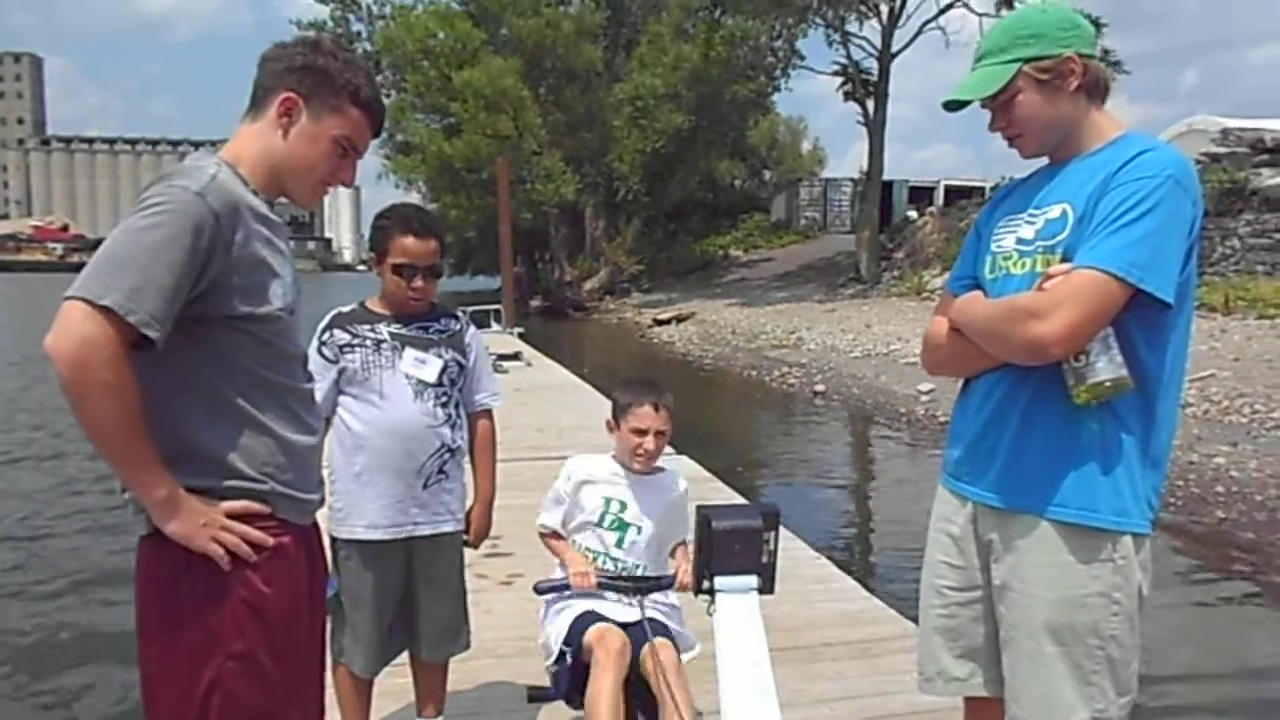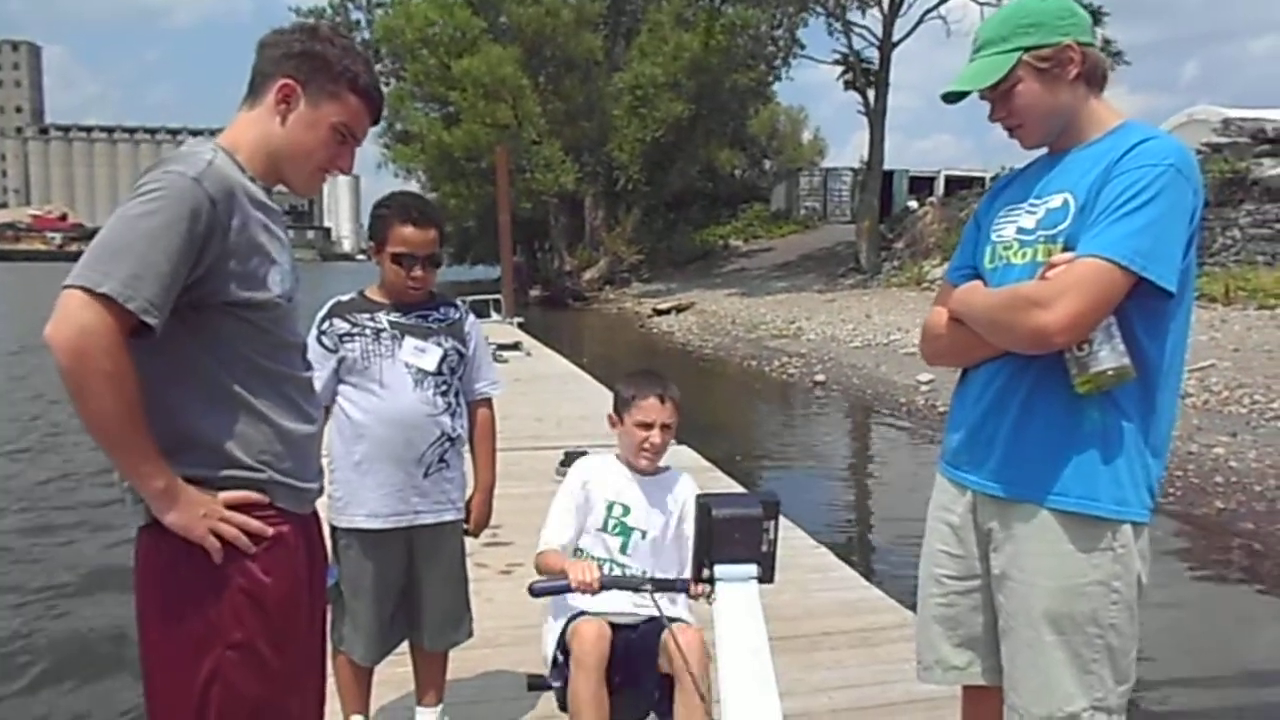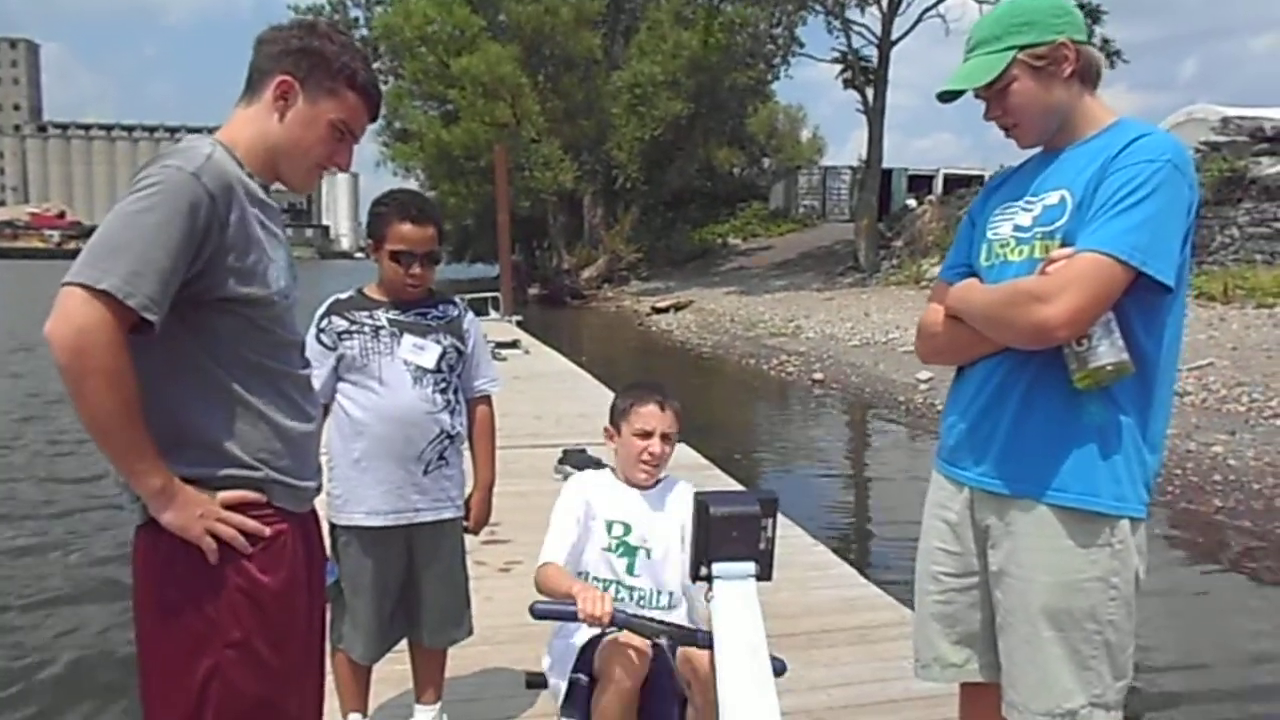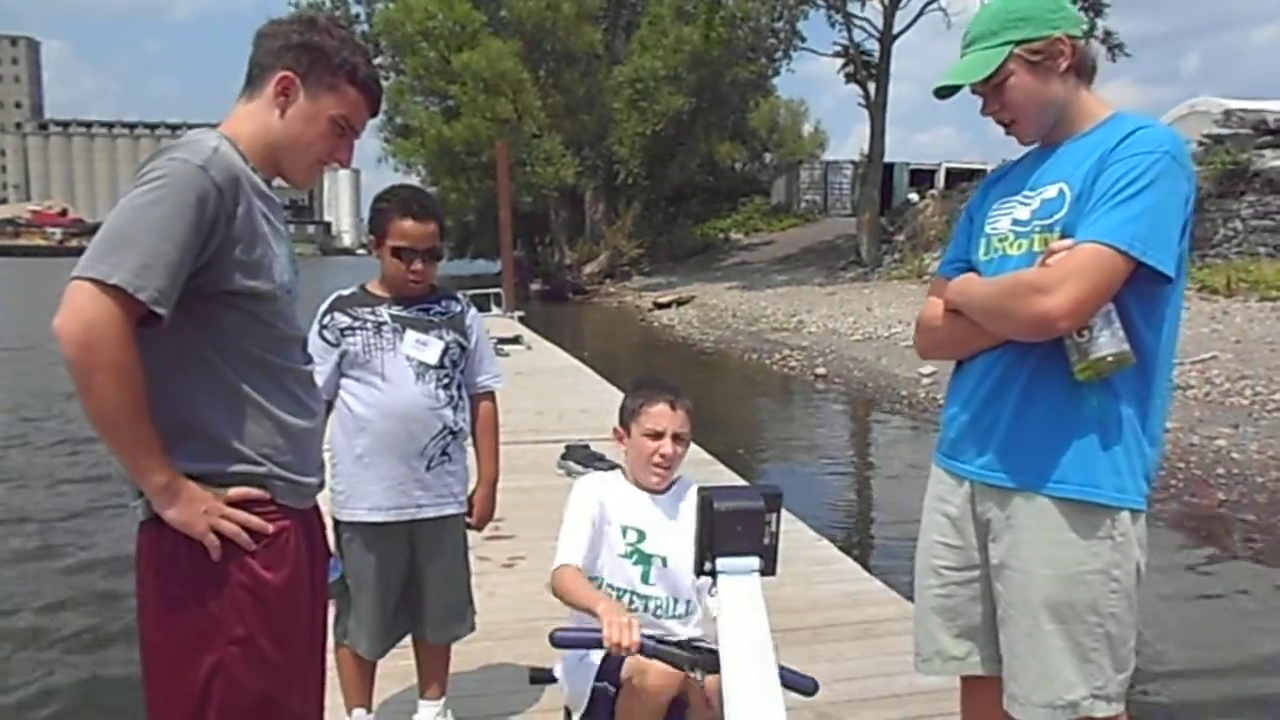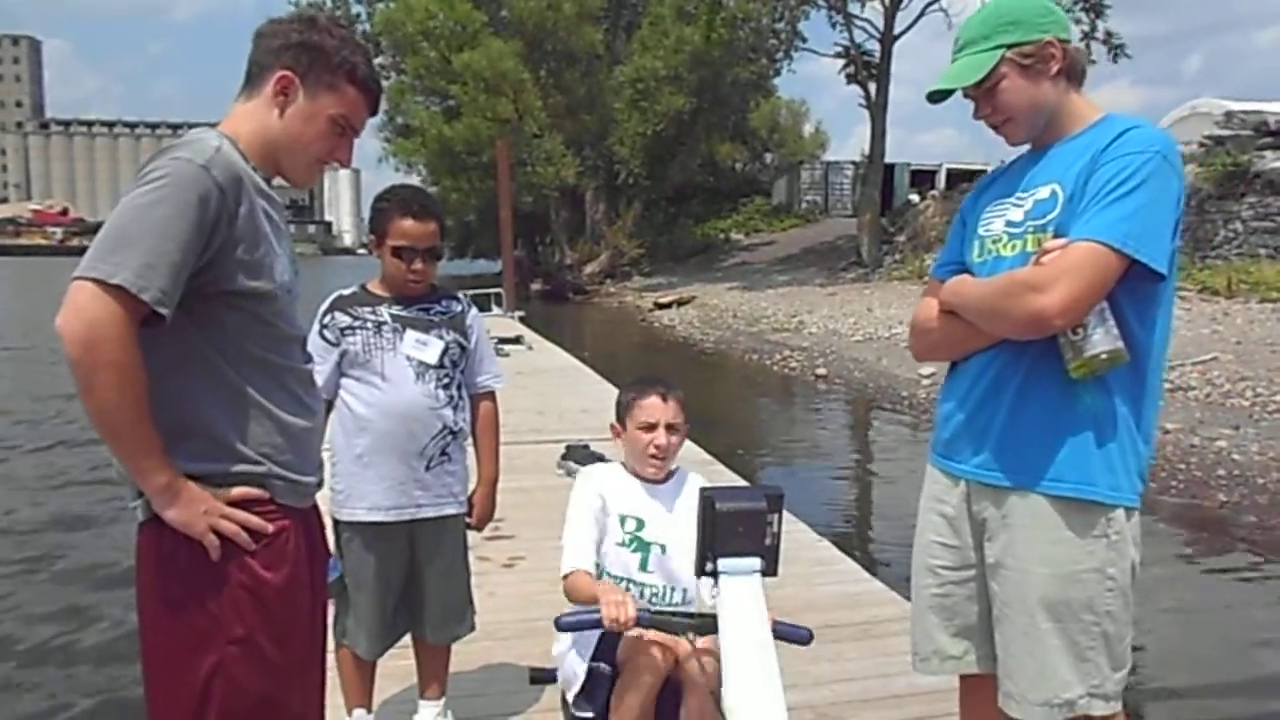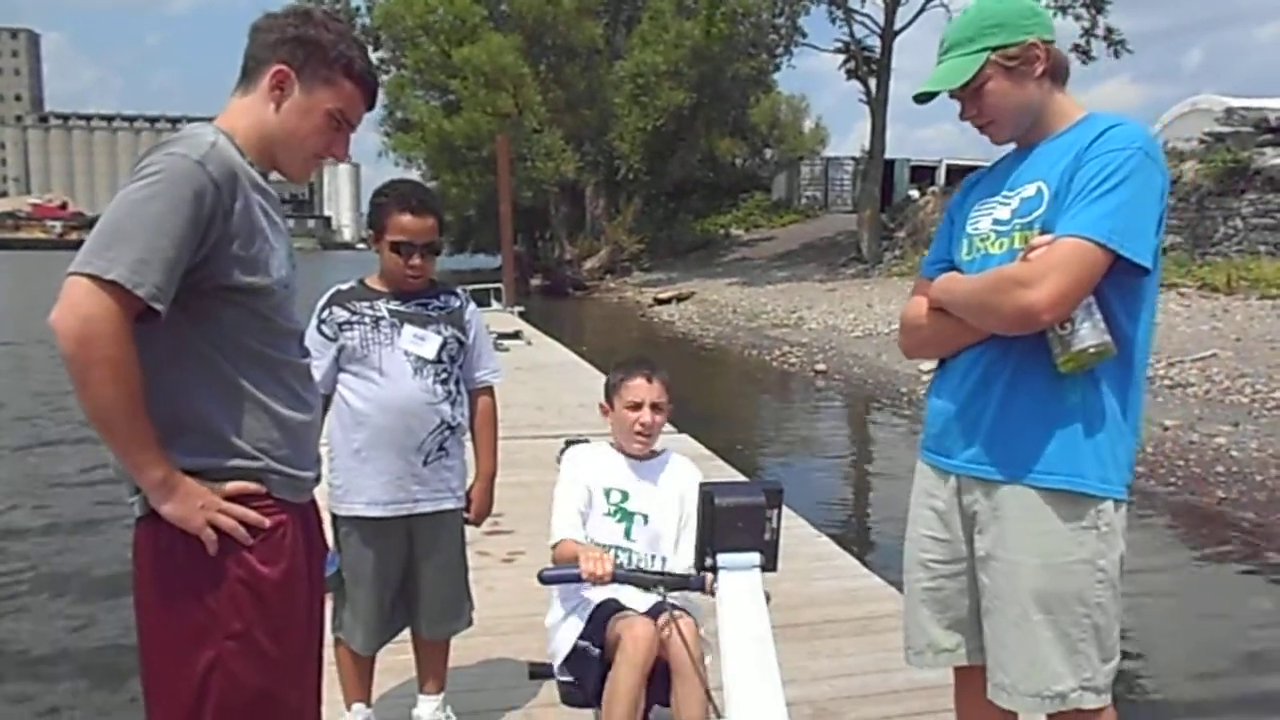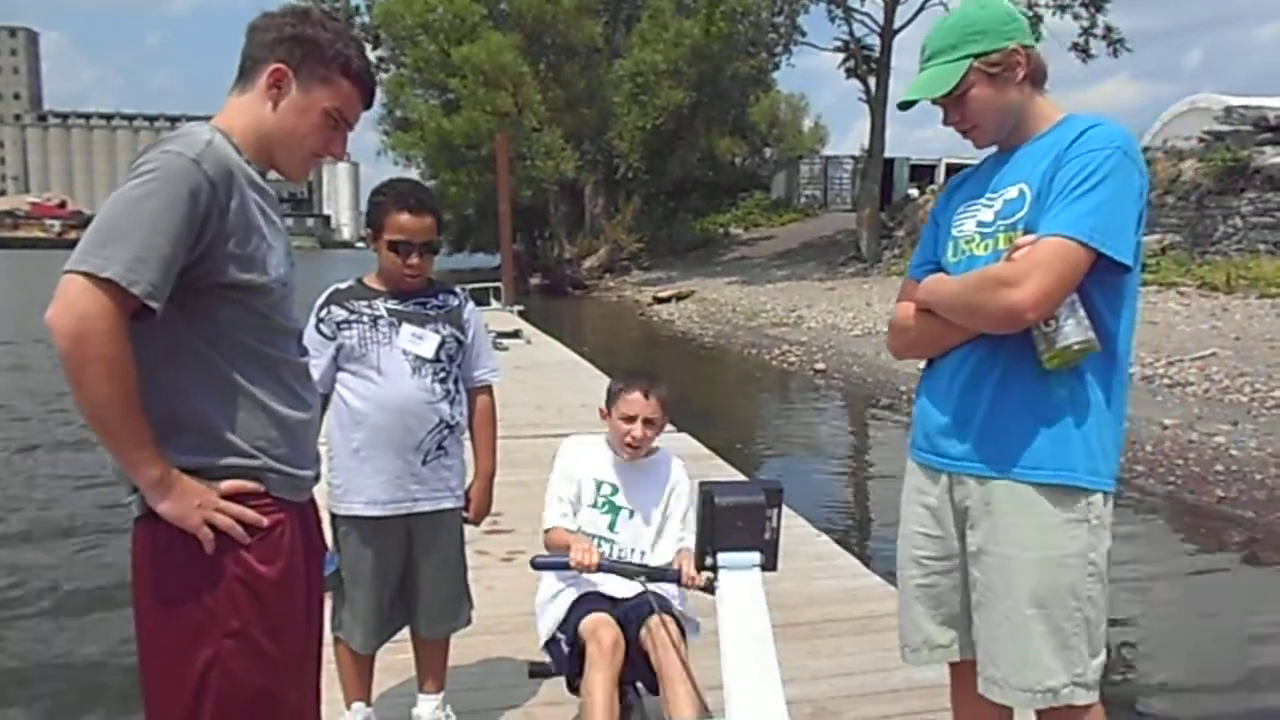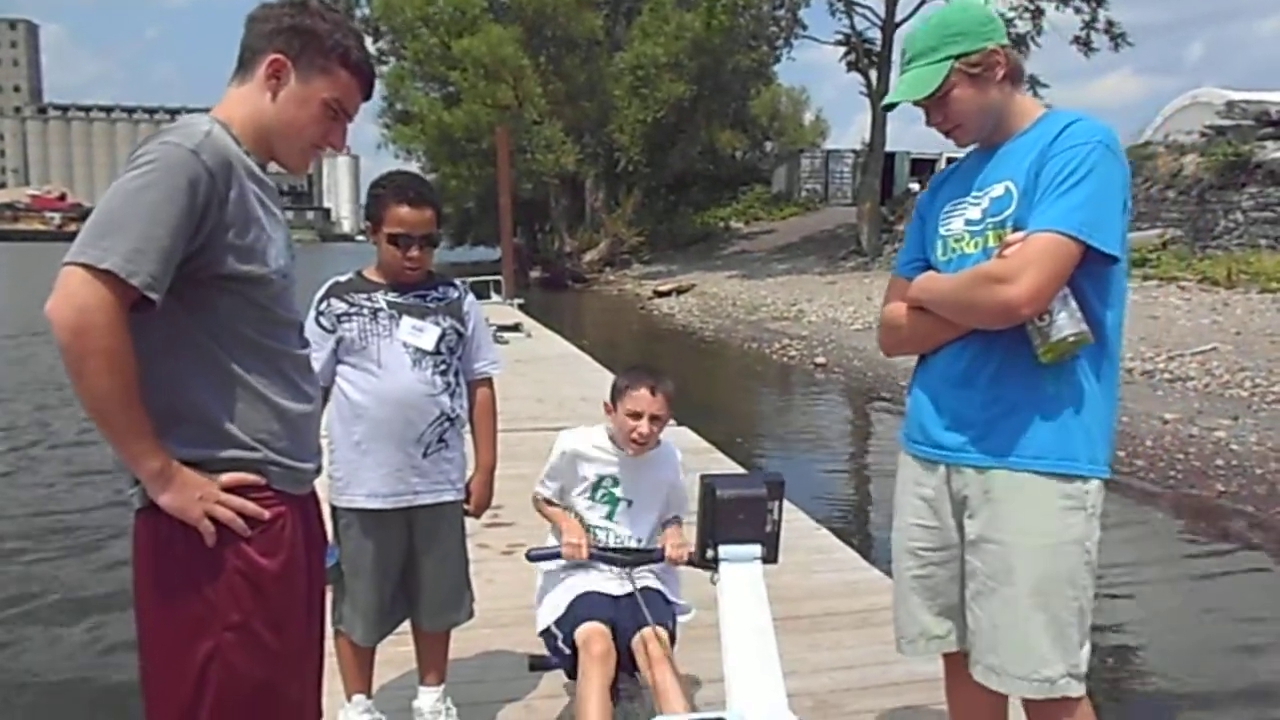
dt=0.2s
person 1, frame 1
left shoulder: (1151, 175)
right shoulder: (1009, 201)
left elbow: (1051, 329)
right elbow: (938, 350)
left wrist: (970, 310)
right wrist: (1017, 321)
left hip: (1073, 505)
right hip: (970, 488)
person 1, frame 2
left shoulder: (1152, 164)
right shoulder: (1008, 192)
left elbow: (1055, 317)
right elbow: (936, 339)
left wrist: (972, 300)
right wrist: (1021, 311)
left hip: (1072, 494)
right hip: (967, 476)
person 1, frame 3
left shoulder: (1147, 160)
right shoulder: (1002, 190)
left elbow: (1056, 311)
right elbow: (932, 337)
left wrist: (969, 297)
right wrist: (1019, 308)
left hip: (1071, 489)
right hip: (964, 473)
person 1, frame 4
left shoulder: (1145, 152)
right shoulder: (1000, 185)
left elbow: (1057, 304)
right elbow: (931, 333)
left wrist: (966, 290)
right wrist: (1019, 300)
left hip: (1070, 481)
right hip: (963, 466)
person 1, frame 5
left shoulder: (1135, 152)
right shoulder: (993, 188)
left elbow: (1052, 302)
right elbow: (926, 334)
left wrist: (962, 292)
right wrist: (1012, 301)
left hip: (1065, 479)
right hip: (959, 465)
person 1, frame 6
left shoulder: (1118, 149)
right shoulder: (980, 187)
left elbow: (1038, 296)
right elbow: (915, 332)
left wrist: (950, 289)
right wrist: (999, 298)
left hip: (1053, 472)
right hip: (949, 460)
person 1, frame 7
left shoulder: (1097, 150)
right shoulder: (964, 189)
left elbow: (1023, 296)
right elbow: (904, 333)
left wrist: (937, 290)
right wrist: (986, 296)
left hip: (1042, 466)
right hip: (939, 458)
person 1, frame 8
left shoulder: (1079, 144)
right shoulder: (947, 186)
left elbow: (1019, 291)
right elbow: (894, 331)
left wrist: (931, 288)
right wrist: (979, 295)
left hip: (1036, 456)
right hip: (932, 449)
right knee: (962, 655)
person 2, frame 1
left shoulder: (254, 217)
right shoulder: (201, 198)
right elbow: (78, 342)
left wrist: (291, 536)
right wrist: (167, 504)
left hip: (281, 539)
right hip: (230, 552)
person 2, frame 2
left shoulder: (252, 203)
right shoulder: (198, 184)
right elbow: (77, 331)
left wrist: (293, 524)
right wrist: (165, 493)
left hip: (281, 528)
right hip: (230, 542)
person 2, frame 3
left shoulder: (251, 199)
right shoulder: (195, 178)
right elbow: (78, 327)
left wrist: (286, 513)
right wrist: (161, 491)
left hip: (279, 526)
right hip: (228, 538)
person 2, frame 4
left shoulder: (251, 193)
right shoulder: (200, 172)
right elbow: (86, 323)
left wrist: (293, 517)
right wrist: (166, 488)
left hip: (281, 522)
right hip: (231, 535)
person 2, frame 5
left shoulder: (251, 191)
right shoulder: (201, 171)
right elbow: (89, 322)
left wrist: (292, 521)
right wrist: (166, 489)
left hip: (279, 522)
right hip: (230, 534)
person 2, frame 6
left shoulder: (248, 186)
right shoulder: (196, 167)
right elbow: (82, 318)
left wrist: (293, 516)
right wrist: (163, 483)
left hip: (277, 518)
right hip: (226, 531)
person 2, frame 7
left shoulder: (247, 185)
right shoulder: (193, 165)
right elbow: (78, 316)
left wrist: (290, 515)
right wrist: (159, 482)
left hip: (276, 516)
right hip: (225, 530)
person 2, frame 8
left shoulder: (247, 178)
right shoulder: (192, 156)
right elbow: (77, 307)
left wrist: (293, 500)
right wrist: (160, 473)
left hip: (277, 509)
right hip: (227, 521)
person 3, frame 1
left shoulder: (458, 333)
right shoulder: (341, 331)
left elbow: (480, 418)
left wrist: (484, 499)
left hip: (438, 515)
right hip: (362, 517)
left knee: (434, 633)
right knee: (356, 638)
person 3, frame 2
left shoulder: (457, 322)
right shoulder: (339, 320)
left elbow: (480, 406)
left wrist: (484, 488)
left hip: (438, 503)
right hip: (362, 506)
left knee: (434, 620)
right knee: (356, 625)
person 3, frame 3
left shoulder: (456, 319)
right shoulder: (338, 317)
left elbow: (479, 404)
left wrist: (484, 485)
left hip: (437, 501)
right hip: (361, 504)
left knee: (433, 617)
right knee: (355, 623)
person 3, frame 4
left shoulder: (458, 314)
right shoulder: (341, 314)
left elbow: (482, 399)
left wrist: (487, 481)
left hip: (440, 496)
right hip: (364, 499)
left knee: (436, 613)
right knee: (359, 617)
person 3, frame 5
left shoulder: (459, 315)
right shoulder: (341, 314)
left elbow: (482, 400)
left wrist: (487, 481)
left hip: (440, 496)
right hip: (364, 499)
left knee: (436, 613)
right knee: (359, 617)
person 3, frame 6
left shoulder: (458, 310)
right shoulder: (339, 308)
left elbow: (481, 394)
left wrist: (485, 476)
left hip: (439, 492)
right hip: (362, 494)
left knee: (435, 608)
right knee: (358, 612)
person 3, frame 7
left shoulder: (456, 308)
right shoulder: (338, 308)
left elbow: (479, 393)
left wrist: (484, 476)
left hip: (438, 490)
right hip: (361, 493)
left knee: (435, 607)
right knee: (357, 612)
person 3, frame 8
left shoulder: (456, 301)
right shoulder: (338, 300)
left elbow: (479, 385)
left wrist: (485, 468)
left hip: (439, 484)
right hip: (362, 487)
left knee: (436, 600)
right knee: (357, 605)
person 4, frame 1
left shoulder: (674, 488)
right shoulder: (581, 472)
right elbow: (547, 530)
left wrist: (684, 563)
right wrist: (571, 557)
left hip: (647, 609)
right hip: (582, 604)
left knee: (665, 661)
right knee: (611, 646)
person 4, frame 2
left shoulder: (682, 488)
right shoulder: (589, 473)
left elbow: (696, 564)
right elbow: (545, 557)
right wrist: (572, 564)
left hip: (656, 617)
right hip: (586, 611)
left knee: (689, 643)
right knee: (591, 636)
person 4, frame 3
left shoulder: (684, 499)
right shoulder: (585, 489)
right elbow: (545, 573)
right wrist: (580, 589)
right hip: (593, 639)
left knee: (708, 661)
right knee: (629, 655)
person 4, frame 4
left shoulder: (698, 504)
right shoulder: (596, 492)
right elbow: (562, 576)
right wrist: (605, 607)
right hip: (606, 655)
left knee: (709, 684)
right knee: (657, 672)
person 4, frame 5
left shoulder: (697, 494)
right shoulder: (596, 484)
right elbow: (573, 581)
right wrist: (606, 593)
left hip: (679, 636)
right hip: (602, 639)
left knee: (703, 661)
right knee: (654, 651)
person 4, frame 6
left shoulder: (683, 472)
right shoulder: (582, 459)
left elbow: (696, 556)
right elbow: (561, 550)
right wrist: (584, 553)
left hip: (660, 603)
right hip: (592, 604)
left knee: (683, 632)
right knee: (639, 633)
person 4, frame 7
left shoulder: (672, 472)
right shoulder: (577, 453)
left elbow: (680, 544)
right elbow: (552, 535)
left wrist: (686, 560)
right wrist: (575, 541)
left hip: (646, 591)
right hip: (580, 589)
left knee: (667, 634)
right knee: (605, 638)
person 4, frame 8
left shoulder: (669, 460)
right shoulder: (575, 446)
right elbow: (543, 499)
left wrist: (674, 533)
right wrist: (567, 523)
left hip: (643, 579)
right hip: (578, 577)
left knee: (655, 649)
right knee: (597, 648)
